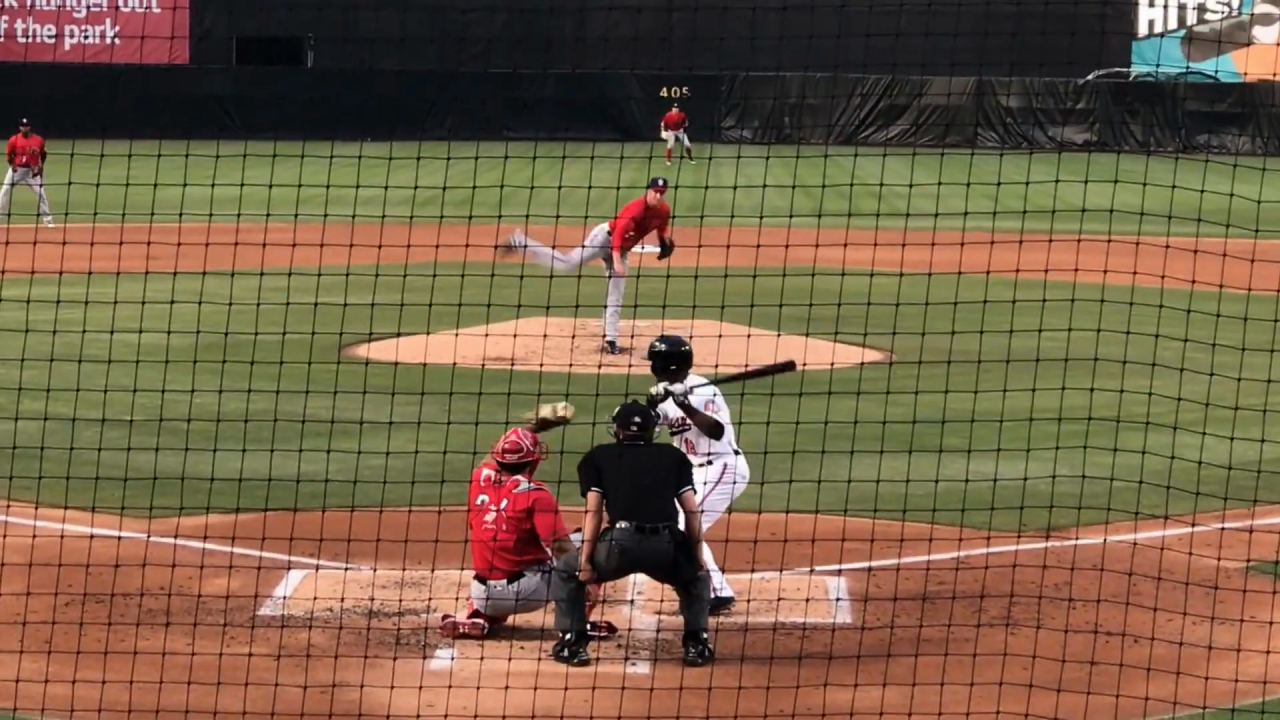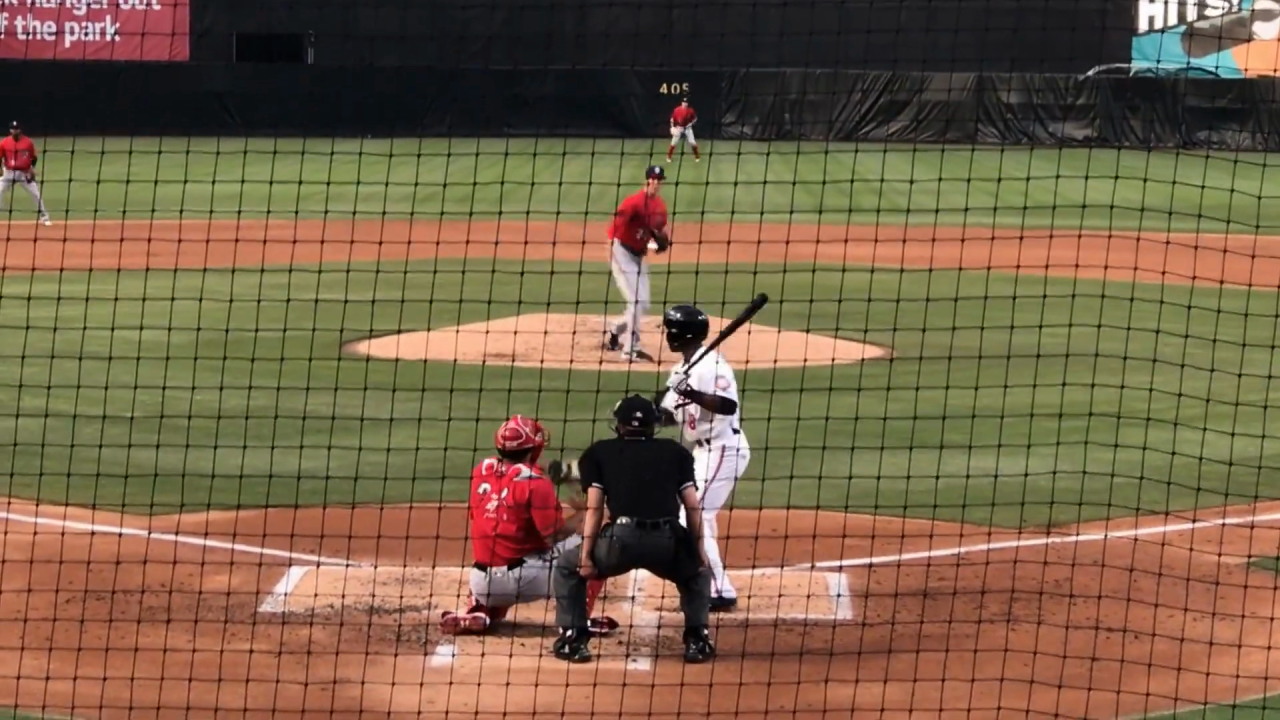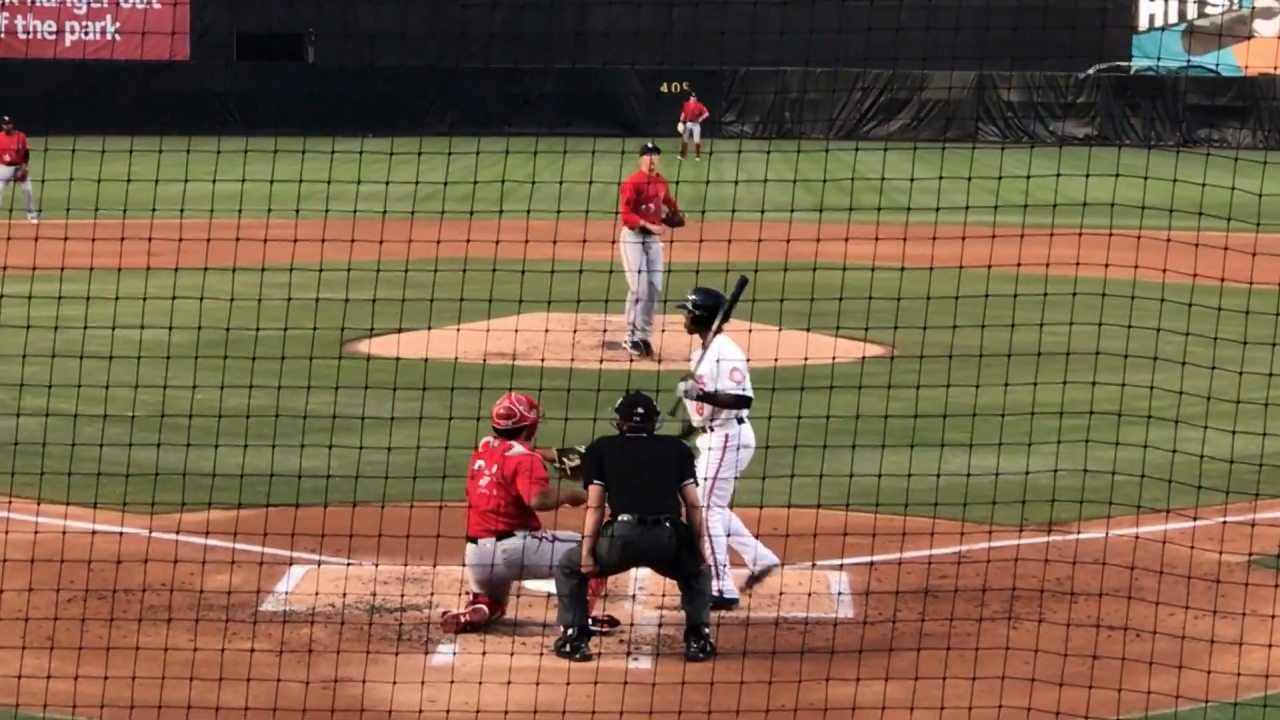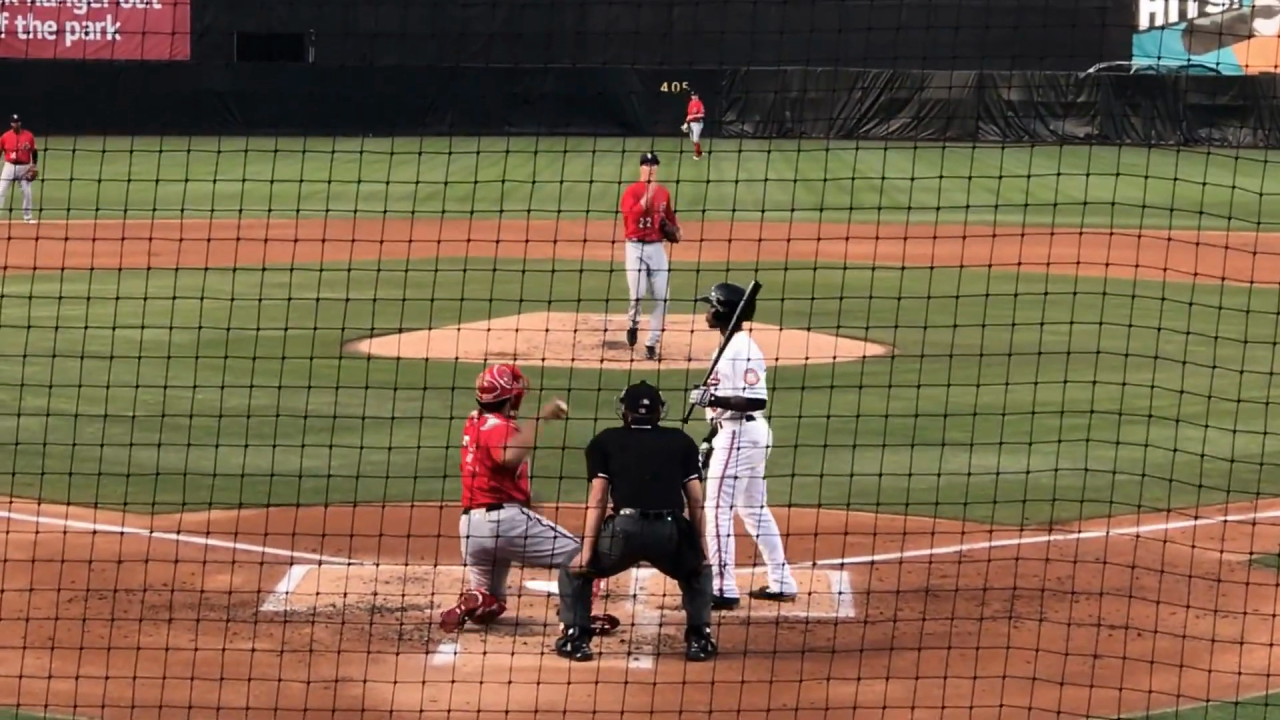
dt=0.3s
person 1, frame 1
left shoulder: (703, 389)
right shoulder: (664, 390)
left elbow: (717, 431)
left wrist: (686, 406)
right wrist: (655, 400)
left hip: (725, 468)
right hip: (702, 471)
left ankle: (718, 592)
person 1, frame 2
left shoulder: (713, 364)
right shoulder: (680, 370)
left elbow: (728, 406)
right elbow: (670, 416)
left wrist: (690, 393)
right wrist: (656, 412)
left hip: (724, 450)
right hip: (704, 452)
left knee: (695, 518)
left ankle: (720, 592)
right ankle: (710, 575)
person 1, frame 3
left shoulder: (725, 351)
right shoulder: (704, 352)
left elbow: (743, 399)
left wrist: (702, 393)
right wrist: (680, 436)
left hip: (727, 438)
right hip: (717, 438)
left knee: (709, 512)
right knee: (715, 510)
left ankle: (722, 591)
right ankle: (761, 558)
person 1, frame 4
left shoulder: (742, 350)
right shoulder: (730, 347)
left elbow: (757, 401)
left wrist: (714, 400)
right wrist: (710, 440)
left hip: (740, 435)
right hip: (747, 433)
left knee: (718, 510)
right knee: (755, 510)
left ankle: (724, 590)
right ankle: (781, 582)
person 2, frame 1
left shoulder: (599, 456)
right shoulder: (673, 456)
left elbow: (594, 511)
right elbow: (692, 511)
left wrist: (585, 560)
right wrist: (695, 557)
left hip: (621, 543)
right hip: (666, 546)
left knee: (567, 570)
right knee: (696, 576)
left ankle: (573, 642)
right ankle: (697, 643)
person 2, frame 2
left shoulder: (600, 452)
right shoulder: (675, 451)
left elbow: (594, 507)
right elbow: (693, 506)
left wrist: (586, 556)
right wrist: (696, 553)
left hip: (622, 539)
right hip: (667, 542)
left knee: (568, 566)
right knee: (697, 572)
left ankle: (573, 639)
right ankle: (697, 639)
person 2, frame 3
left shoulder: (601, 448)
right shoulder: (676, 447)
left elbow: (595, 504)
right elbow: (693, 504)
left wrist: (587, 553)
right wrist: (696, 550)
left hip: (623, 536)
right hip: (668, 539)
left knee: (569, 566)
right knee: (698, 570)
left ankle: (575, 638)
right ankle: (698, 638)
person 2, frame 4
left shoulder: (606, 440)
right shoulder: (680, 441)
left elbow: (598, 497)
right elbow: (696, 500)
left wrist: (587, 548)
right wrist: (699, 547)
left hip: (625, 530)
right hip: (670, 533)
left knee: (575, 567)
right knee: (698, 569)
left ankle: (576, 637)
right ankle: (699, 638)
person 3, frame 1
left shoulder: (480, 478)
right shoulder: (534, 494)
left elbow: (498, 458)
right elbow: (557, 544)
left wrist: (531, 433)
left hip: (483, 594)
right hip: (525, 590)
left ankle: (475, 619)
person 3, frame 2
left shoulder: (482, 470)
right shoulder: (535, 483)
right elbow: (553, 536)
left wrist: (545, 470)
right wrist: (581, 516)
left hip: (482, 583)
right hip: (525, 579)
left ankle: (477, 613)
person 3, frame 3
left shoulder: (484, 447)
right shoulder: (523, 456)
right elbow: (538, 500)
left wrist: (546, 455)
right wrist: (572, 494)
left hip: (476, 552)
right hip: (513, 546)
left knee: (490, 607)
left ankle: (475, 612)
person 3, frame 4
left shoulder: (475, 421)
right shoulder: (498, 427)
right elbow: (510, 456)
right wrist: (541, 417)
left hip: (472, 526)
right hip: (506, 520)
left knee: (488, 605)
left ankle: (470, 604)
person 4, frame 1
left shoulder: (664, 211)
right shoulder: (635, 208)
left elbow: (662, 228)
right elbow: (619, 234)
left wrist: (665, 241)
right wrist: (617, 258)
left hip: (623, 249)
right hip: (606, 238)
left knee: (616, 295)
right knee: (568, 262)
left ankle: (610, 339)
right ankle: (520, 243)
person 4, frame 2
left shoulder: (660, 205)
right shoulder: (634, 201)
left elbow: (660, 229)
right elbow: (617, 222)
left wrist: (662, 239)
right wrist: (611, 245)
left hip: (638, 255)
right hip: (622, 251)
left knee: (642, 304)
right knee: (636, 300)
left ankle: (614, 333)
right ankle: (630, 349)
person 4, frame 3
left shoulder: (662, 181)
right shoulder: (632, 182)
left elbow: (668, 201)
right elbow: (625, 213)
left wrist: (676, 211)
right wrist: (648, 225)
left hip: (652, 239)
right hip: (632, 237)
left knee: (654, 289)
right knee: (638, 289)
left ankle: (644, 336)
right ankle: (632, 338)
person 4, frame 4
left shoulder: (663, 192)
right shoulder: (631, 191)
left elbow: (670, 215)
right elbow: (632, 215)
left wrist: (676, 228)
right wrist: (648, 195)
left hip: (657, 248)
right hip: (636, 248)
left knee: (660, 297)
right knee: (637, 293)
left ankle: (652, 343)
right ankle: (633, 323)
